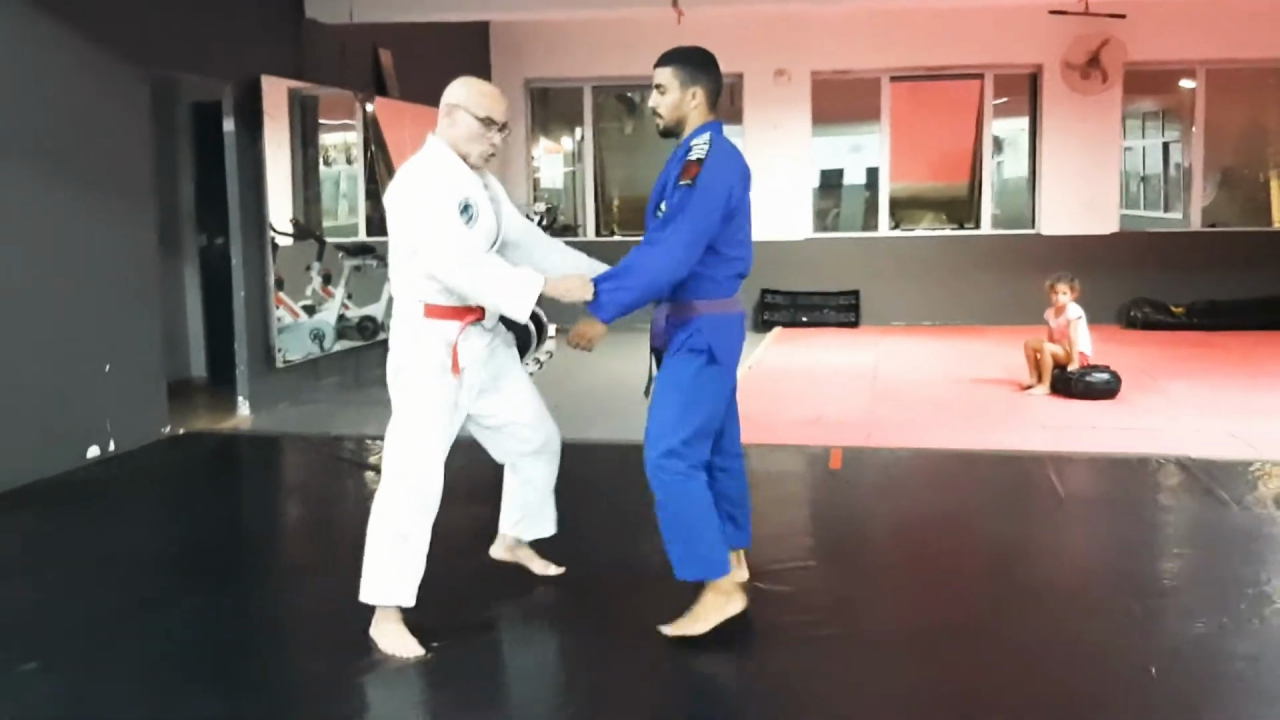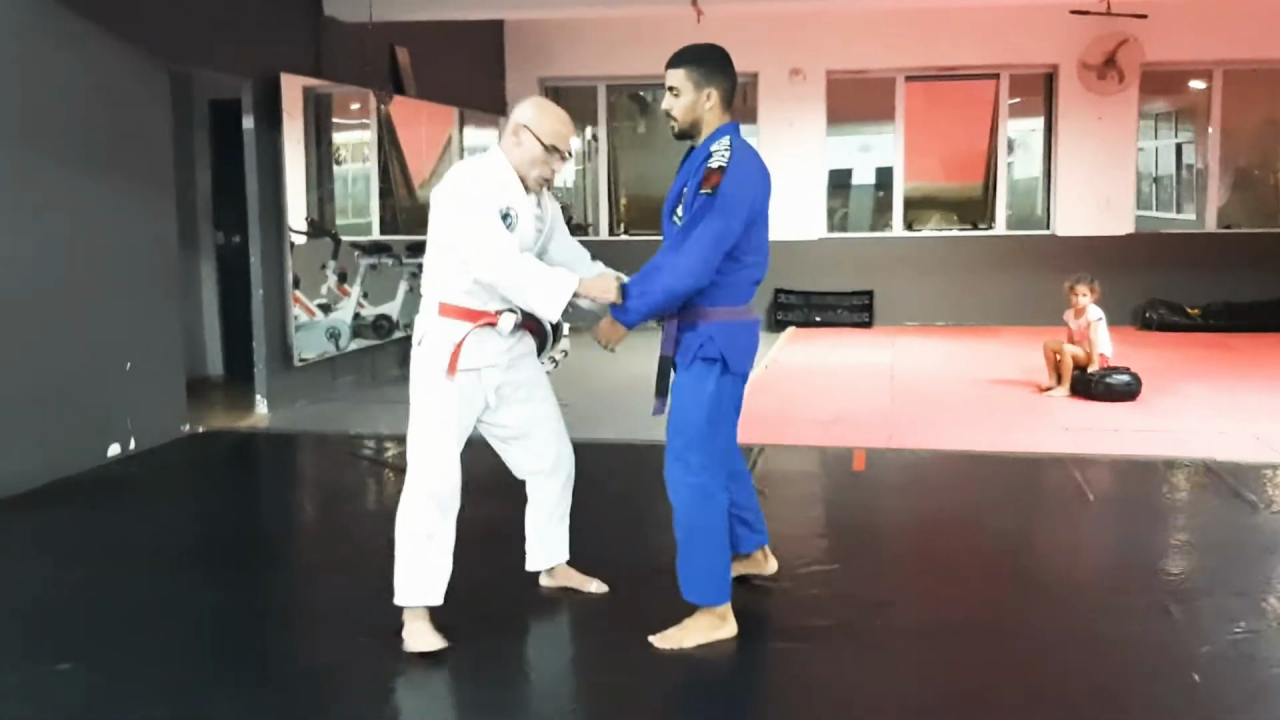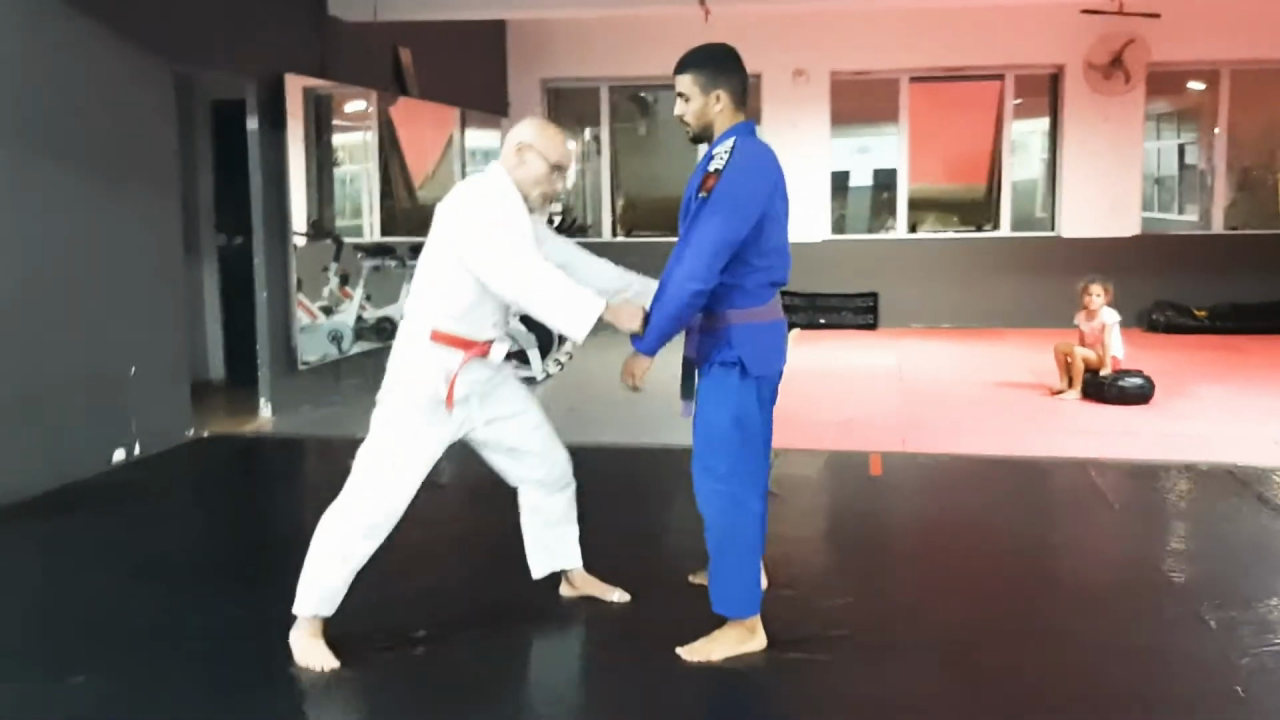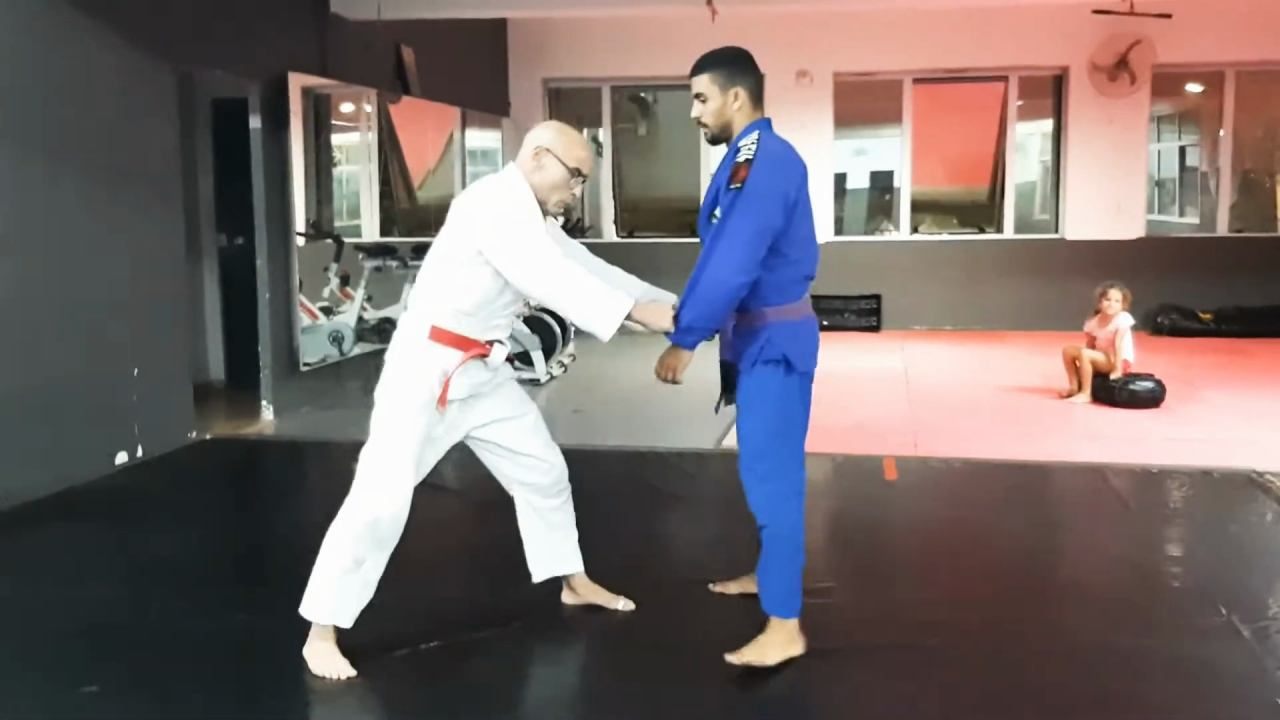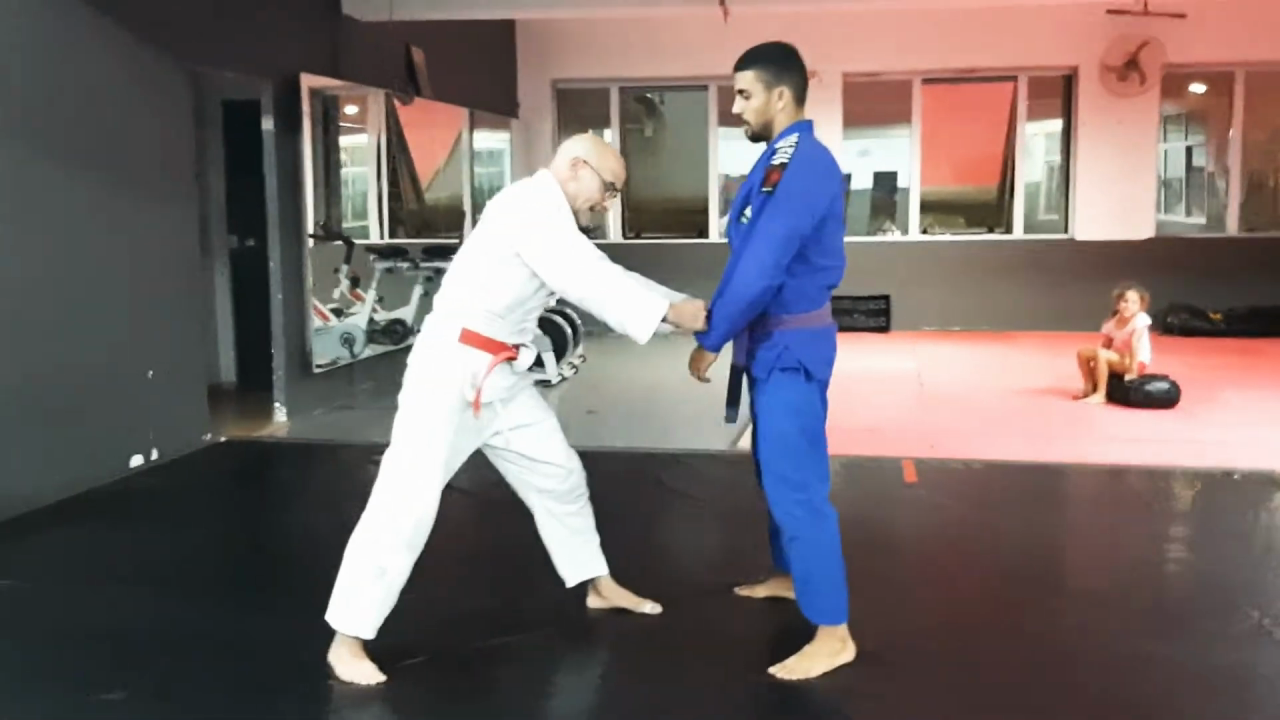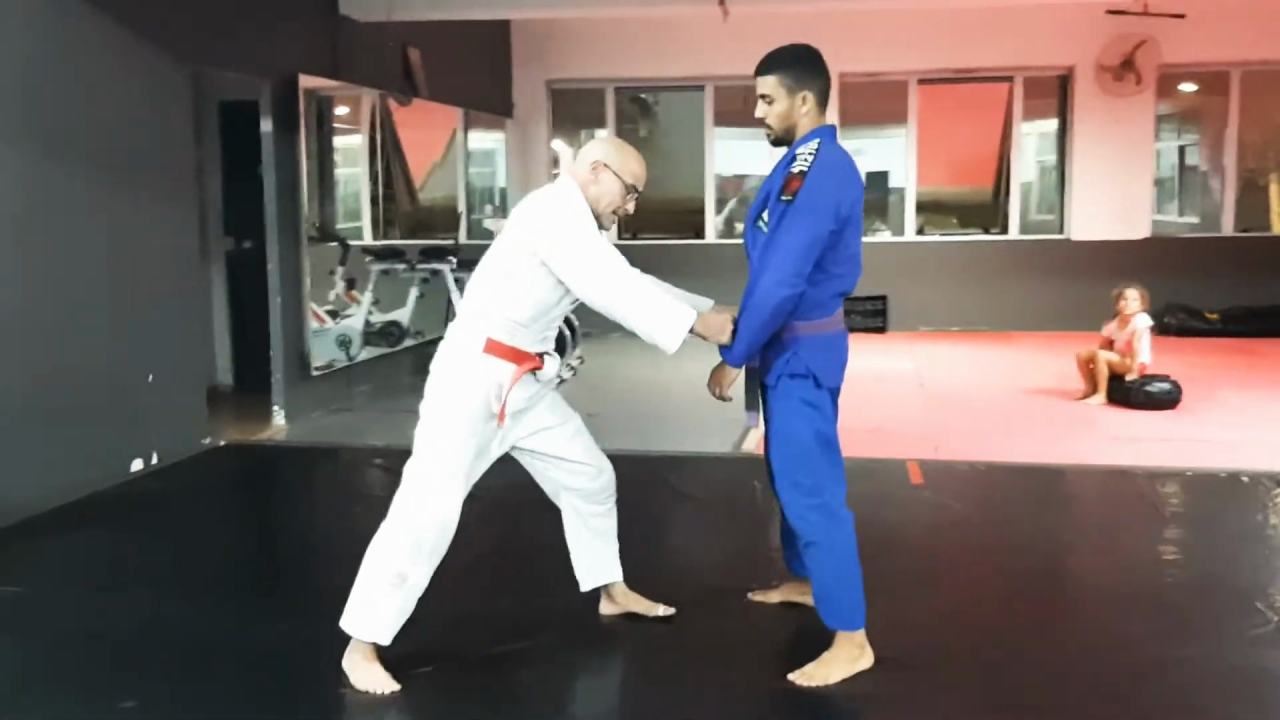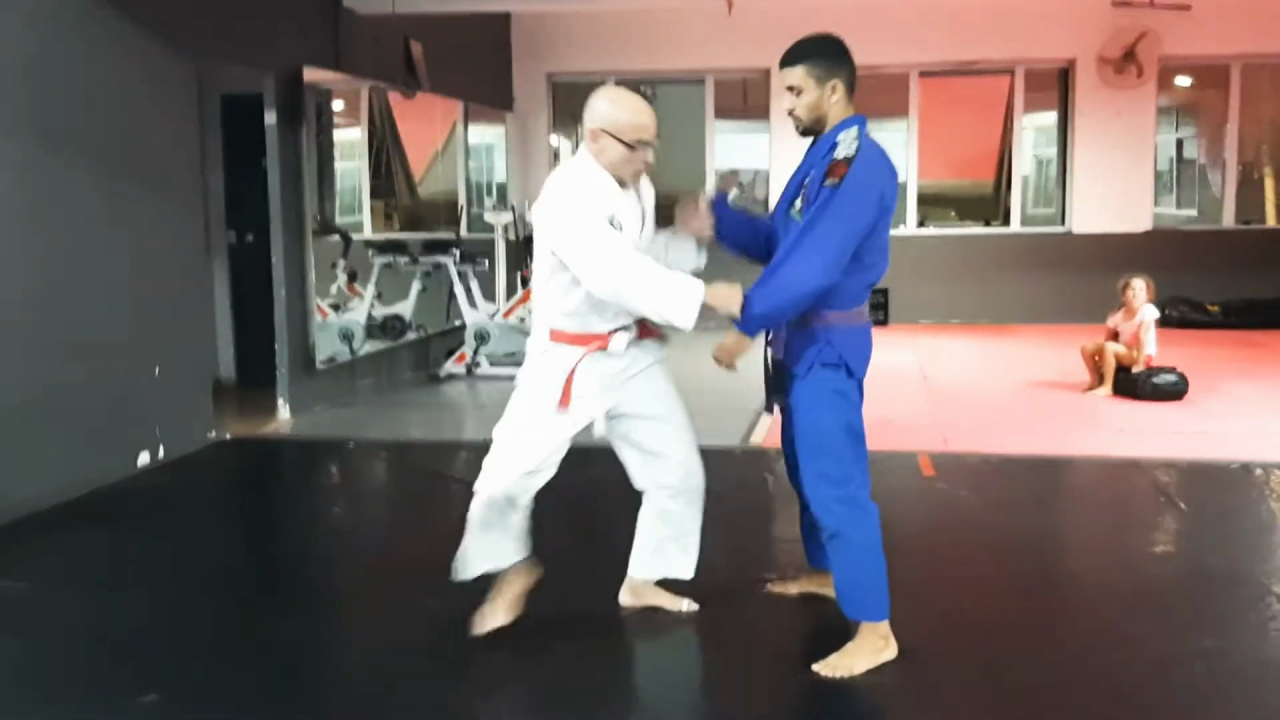
dt=0.3s
person 1, frame 1
left shoulder: (708, 162)
right shoulder: (698, 157)
left elbow: (669, 257)
right elbow: (668, 247)
left wrist: (601, 312)
right wrist: (605, 288)
left hip: (702, 328)
right hip: (699, 325)
left knee: (670, 455)
right knee: (716, 445)
left ankle: (719, 587)
right ankle: (728, 555)
person 1, frame 2
left shoulder: (729, 165)
right shoulder: (705, 158)
left elbow: (690, 265)
right elbow: (680, 253)
left wrist: (623, 314)
right wrist: (626, 293)
left hip: (713, 335)
right hip: (702, 331)
left knee: (692, 469)
right knee: (715, 454)
left ankle: (713, 611)
right ankle: (754, 552)
person 1, frame 3
left shoulder: (733, 168)
right shoulder: (747, 156)
left elbow: (695, 270)
left wrist: (645, 345)
right wrist: (655, 321)
left hip: (738, 338)
right hip: (745, 330)
left knee: (723, 476)
right knee: (741, 463)
left ankle: (743, 623)
right ankle: (746, 564)
person 1, frame 4
left shoulder: (761, 160)
right shoulder: (755, 157)
left elbow: (732, 264)
right elbow: (724, 257)
left wrist: (682, 339)
right wrist: (686, 324)
left hip: (773, 337)
right hip: (762, 332)
left knee: (771, 473)
right knee: (767, 466)
left ankle: (783, 625)
right ankle: (773, 573)
person 1, frame 5
left shoulder: (797, 165)
right shoulder: (791, 159)
left elbow: (758, 270)
left wrist: (709, 340)
right wrist: (723, 329)
left hip: (789, 345)
right hip: (778, 341)
left knee: (797, 485)
right knee: (777, 472)
left ankle: (833, 634)
right ankle: (792, 575)
person 1, frame 6
left shoulder: (817, 172)
right shoulder: (812, 164)
left elbow: (781, 281)
left wrist: (731, 356)
right wrist: (740, 337)
left hip: (800, 349)
right hip: (794, 344)
left knee: (812, 488)
right knee: (792, 478)
left ankle: (851, 639)
right ankle: (806, 580)
person 1, frame 7
left shoulder: (858, 164)
right shoulder: (821, 158)
left elbow: (815, 266)
right elbow: (778, 244)
left wrist: (745, 324)
right wrist: (720, 218)
left hip: (829, 342)
right hip: (803, 339)
left knee: (836, 480)
right knee: (806, 466)
left ankle: (874, 632)
right ankle: (825, 571)
person 2, frame 1
left shoulder: (482, 185)
right shoulder: (418, 181)
left elbow: (528, 242)
right elbow: (457, 266)
left wrist: (606, 277)
right wrist: (546, 286)
left hip: (481, 340)
right hip: (430, 344)
left knee: (536, 438)
right knee: (416, 476)
left ankle: (512, 539)
right ankle: (386, 613)
person 2, frame 2
left shoulder: (539, 203)
right shoulder: (467, 184)
left elbow: (574, 261)
right elbow: (495, 264)
right wrist: (579, 289)
left hip: (509, 348)
right hip: (451, 349)
left knee: (551, 458)
right knee: (434, 477)
left ankle: (552, 566)
right ankle: (417, 612)
person 2, frame 3
left shoulder: (519, 219)
right shoulder: (474, 205)
left elbow: (575, 265)
right elbow: (525, 283)
left wrist: (656, 292)
right wrist: (606, 310)
left hip: (483, 372)
right hip: (428, 368)
left knee: (546, 465)
right knee: (380, 491)
left ankle: (572, 574)
right ankle: (308, 621)
person 2, frame 4
left shoulder: (524, 217)
right shoulder: (493, 203)
left elbow: (578, 270)
right elbow: (549, 280)
left wrist: (667, 303)
right wrist: (637, 312)
left hip: (483, 370)
right hip: (427, 365)
left knee: (542, 470)
right knee: (382, 496)
left ankle: (574, 582)
right ankle: (322, 631)
person 2, frame 5
left shoulder: (554, 221)
right shoulder: (529, 205)
left elbow: (607, 277)
right elbow: (585, 283)
left wrist: (690, 307)
right wrist: (669, 311)
left hip: (501, 374)
right hip: (452, 367)
left knee: (559, 475)
right knee: (409, 498)
left ankle: (600, 585)
right ankle: (347, 639)
person 2, frame 6
left shoulder: (575, 225)
right shoulder: (553, 211)
left elbow: (629, 284)
right elbow: (610, 291)
left wrist: (711, 310)
right wrist: (696, 323)
left hip: (523, 381)
right hip: (474, 374)
left knee: (588, 477)
right knee: (429, 507)
left ankle: (612, 591)
right ankle: (362, 645)
person 2, frame 7
left shoulder: (637, 187)
right shoulder: (567, 193)
right elbow: (612, 276)
left wrist: (692, 235)
right wrist: (704, 294)
left hip: (632, 356)
right hip: (566, 361)
left knee: (679, 471)
right knee: (505, 478)
left ankle: (644, 583)
right ankle: (514, 571)
